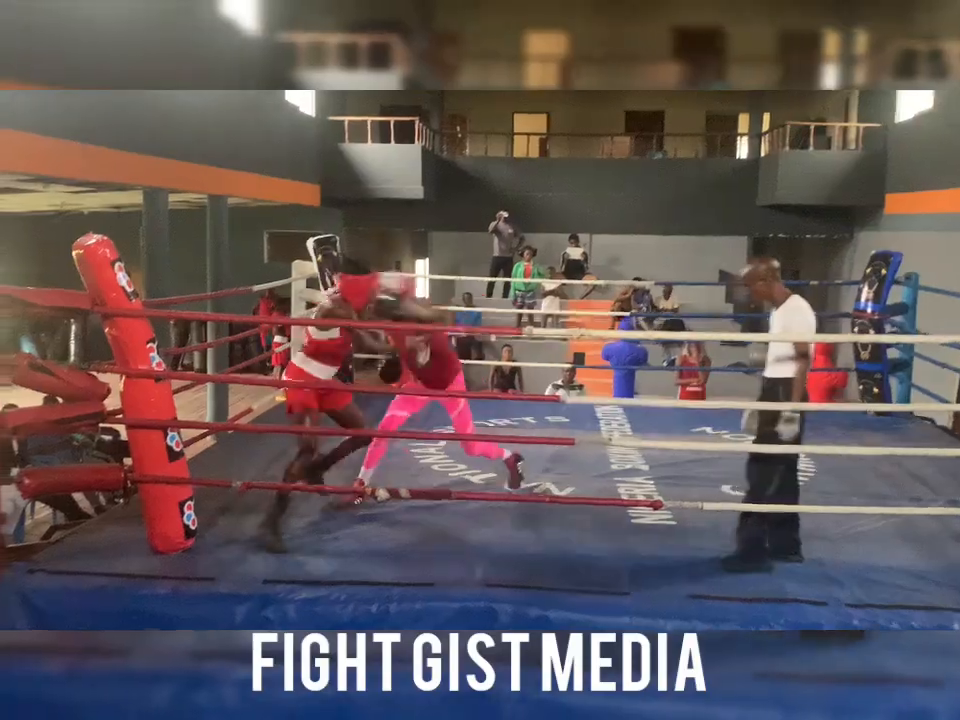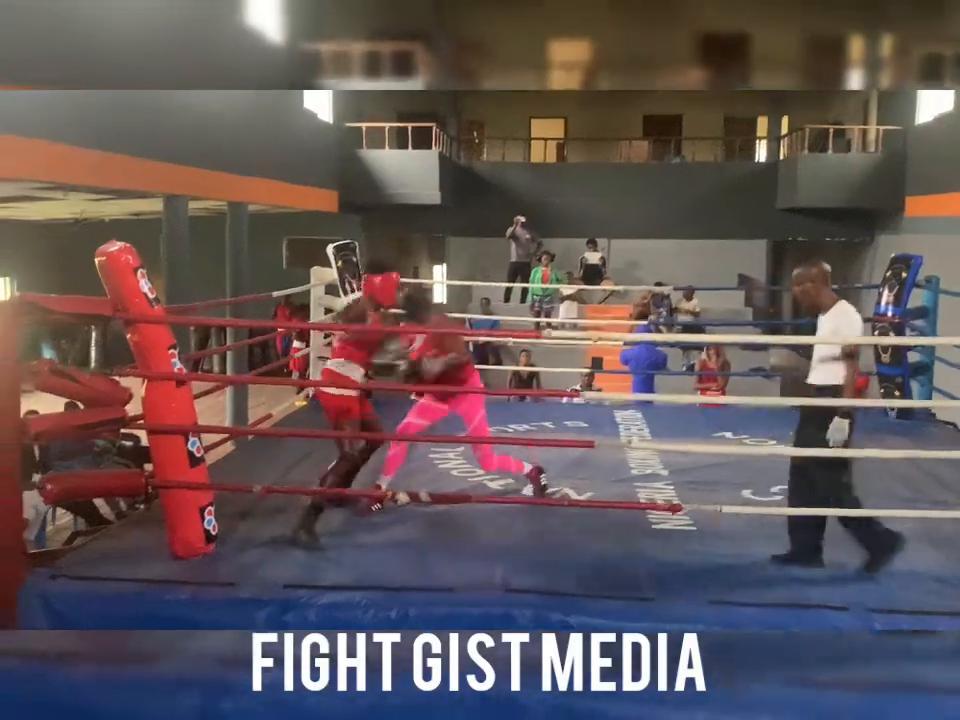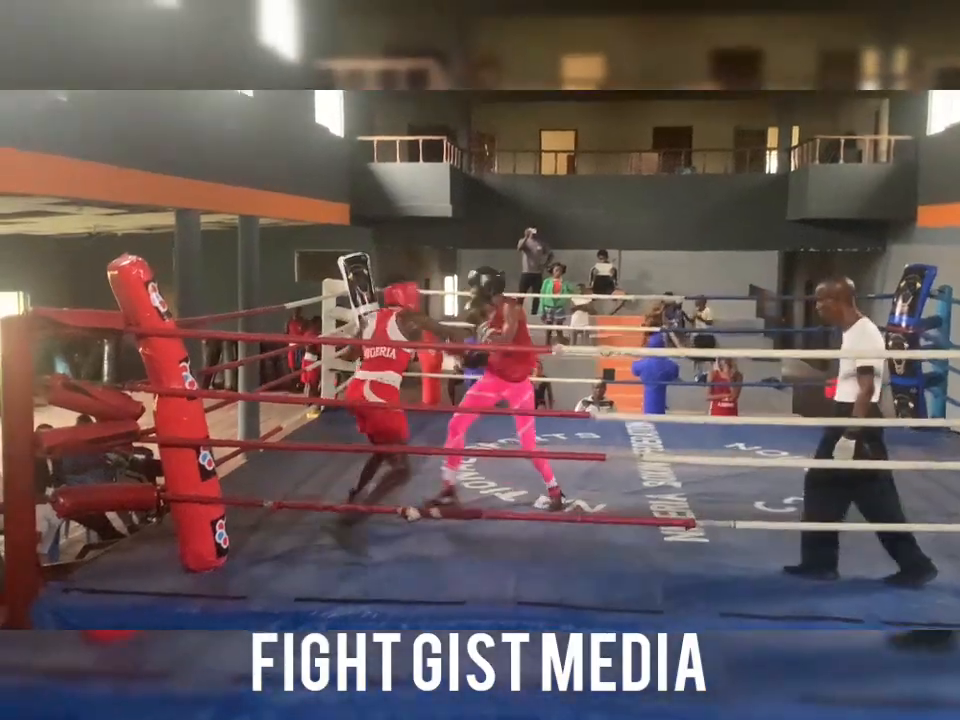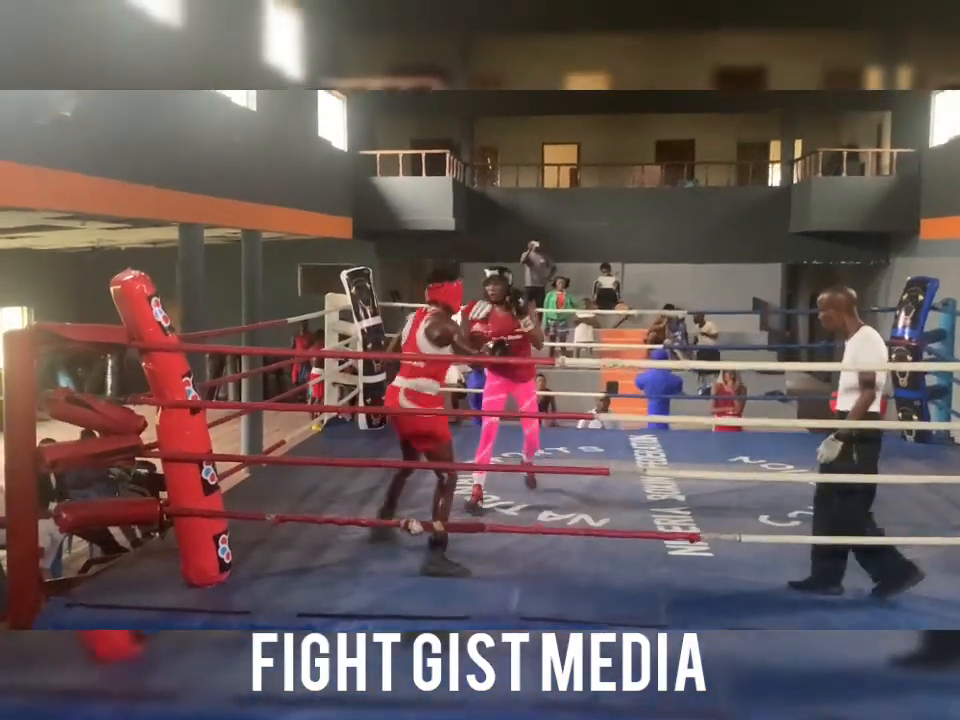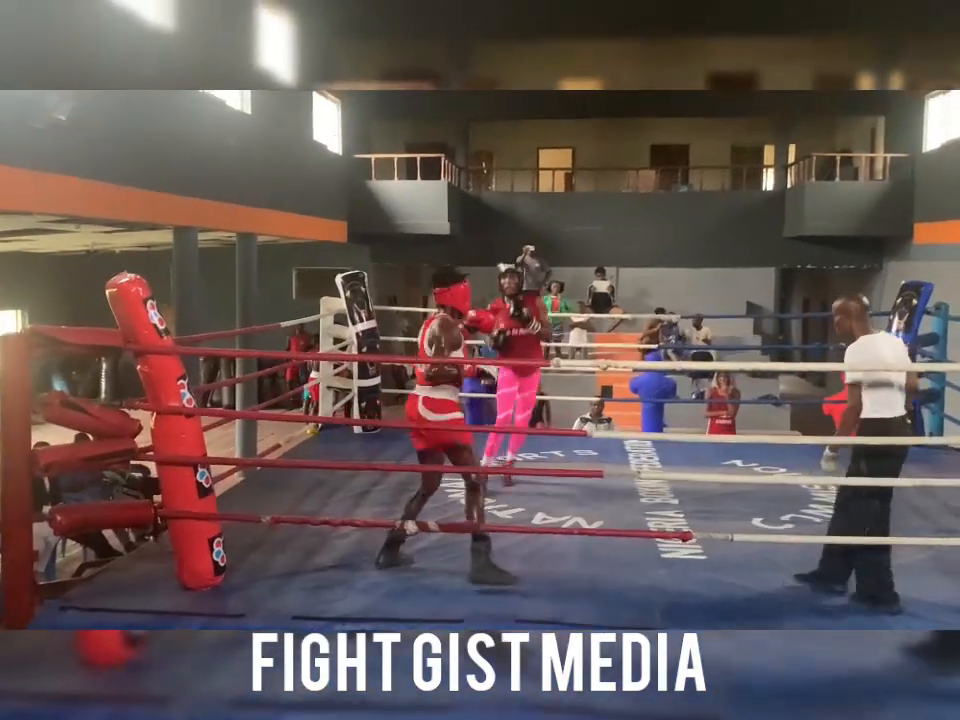
dt=0.3s
person 1, frame 1
left shoulder: (797, 310)
right shoulder: (778, 310)
left elbow: (802, 363)
left wrist: (793, 410)
right wrist: (758, 406)
left hip: (785, 397)
right hip: (773, 395)
left knee: (765, 472)
right knee: (780, 474)
left ankle: (753, 552)
right ankle: (786, 546)
person 1, frame 2
left shoulder: (844, 314)
right shoulder: (824, 315)
left elbow: (851, 367)
left wrist: (842, 415)
left hip: (833, 402)
right hip: (817, 401)
left knee: (831, 481)
right knee: (803, 475)
left ankle: (882, 541)
right ankle: (805, 549)
person 1, frame 3
left shoulder: (864, 334)
right shoulder: (851, 332)
left elbow: (867, 389)
left wrist: (851, 436)
left hip: (859, 422)
right hip: (843, 417)
left knee: (877, 498)
right knee: (820, 485)
left ankle: (915, 565)
right ankle: (820, 562)
person 1, frame 4
left shoulder: (866, 341)
right shoulder: (855, 340)
left elbow: (868, 396)
left wrist: (839, 436)
left hip: (859, 432)
right hip: (847, 429)
left knee: (850, 508)
right knee: (828, 501)
left ankle: (896, 571)
right ankle: (826, 576)
person 1, frame 5
left shoulder: (857, 350)
right shoulder: (893, 341)
left elbow: (854, 406)
right elbow: (912, 386)
left wrist: (832, 447)
left hip: (875, 434)
right hip: (897, 428)
left knee: (865, 511)
right knee: (850, 503)
left ankle: (880, 593)
right ankle: (830, 574)
person 2, frame 1
left shoulder: (338, 301)
right shoulder: (333, 308)
right elbow: (370, 344)
left hip: (327, 380)
right hip: (303, 378)
left knee: (361, 433)
right knee: (308, 447)
left ankle: (312, 469)
right ankle: (272, 521)
person 2, frame 2
left shoulder: (378, 314)
right shoulder: (360, 308)
left elbow: (373, 349)
right elbow: (336, 325)
left hip: (354, 386)
right hip: (338, 386)
left knee: (375, 438)
right knee: (350, 454)
left ankle: (340, 488)
right ankle: (307, 521)
person 2, frame 3
left shoulder: (371, 318)
right shoulder: (411, 318)
left elbow: (349, 355)
right elbow: (455, 337)
left hip: (356, 391)
right hip: (380, 395)
left knee: (382, 452)
right knee: (400, 469)
left ankle: (354, 505)
right ankle: (350, 520)
person 2, frame 4
left shoulder: (414, 318)
right shoulder: (444, 324)
left elbow: (390, 354)
right elbow: (474, 359)
left hip: (396, 397)
right hip: (421, 404)
left knee: (410, 464)
right knee: (447, 477)
left ankle: (383, 523)
right ankle: (436, 555)
person 2, frame 5
left shoulder: (433, 322)
right shoulder: (448, 328)
right elbow: (433, 372)
right wrist: (466, 371)
left hip: (420, 406)
right hip: (437, 409)
left knee: (429, 483)
right knee: (475, 480)
left ankle: (391, 549)
right ankle: (481, 560)
person 3, frame 1
left shoulder: (421, 322)
right wrist: (392, 362)
left hip: (448, 381)
right hip: (420, 382)
left knee: (471, 446)
right knee: (385, 429)
left ankle: (511, 459)
right ankle: (360, 485)
person 3, frame 2
left shoulder: (438, 321)
right shoulder: (426, 324)
left elbow: (462, 358)
left wrist: (433, 366)
right wrist: (414, 371)
left hip: (466, 390)
right hip: (439, 391)
left knee: (487, 462)
right knee: (402, 435)
left ankle: (532, 472)
right ankle: (379, 492)
person 3, frame 3
left shoulder: (510, 307)
right shoulder: (489, 309)
left elbow: (507, 342)
left wrist: (484, 329)
left hip: (518, 380)
right hip: (493, 376)
left knee: (527, 442)
right knee: (457, 424)
left ankle: (554, 490)
right ankle: (448, 487)
person 3, frame 4
left shoulder: (525, 307)
right shoulder: (481, 311)
left elbow: (539, 342)
right elbow: (470, 345)
left wrist: (523, 316)
right wrist: (489, 347)
left hip: (524, 376)
right hip: (497, 377)
left knee: (532, 430)
right knee: (488, 431)
left ankle: (527, 465)
right ankle: (477, 491)
person 3, frame 5
left shoulder: (534, 302)
right shoulder: (494, 307)
left elbow: (548, 336)
right elbow: (486, 336)
left wrist: (529, 321)
right wrist: (494, 339)
left hip: (531, 369)
right hip: (508, 369)
left knee: (522, 420)
right knee: (504, 419)
left ankle: (509, 461)
right ankle: (484, 469)
